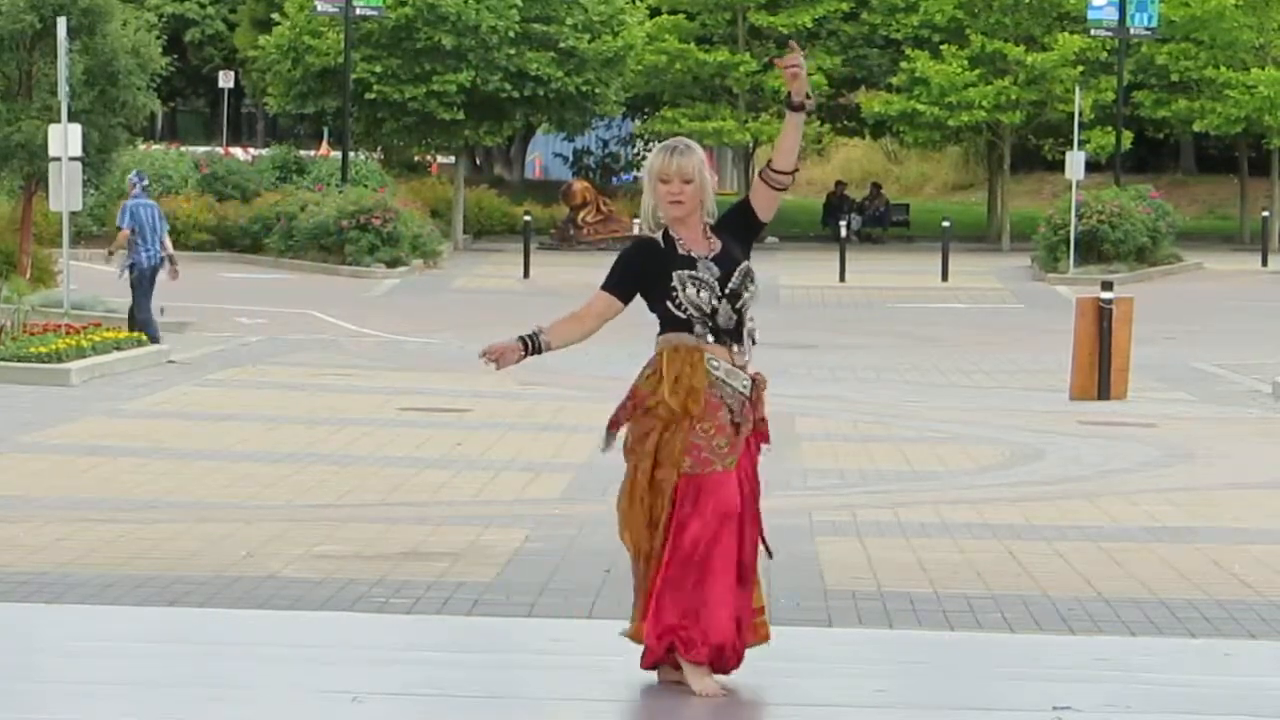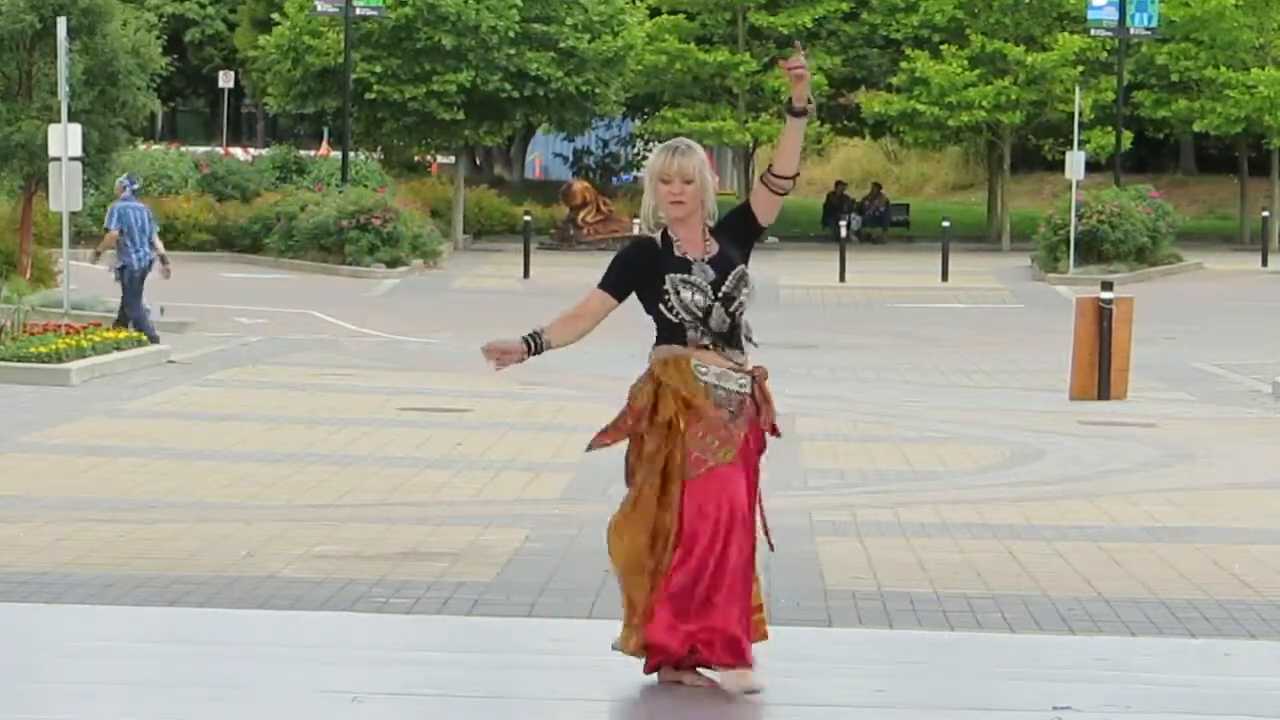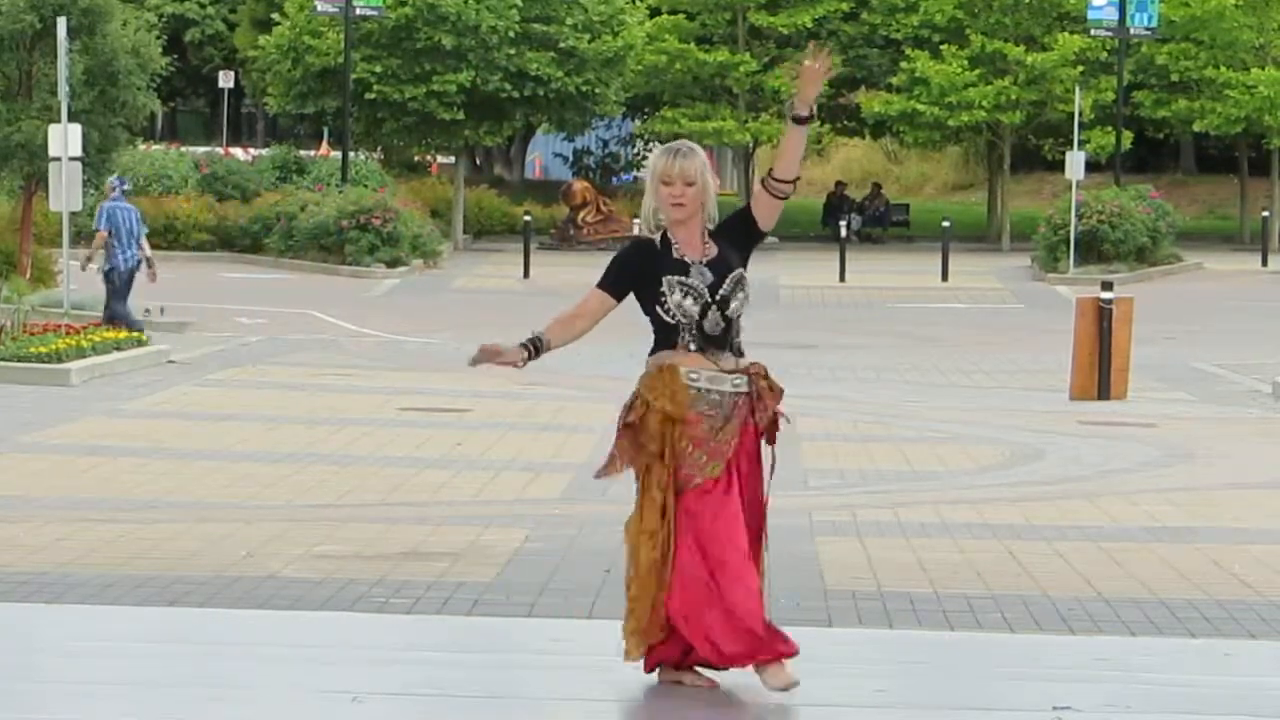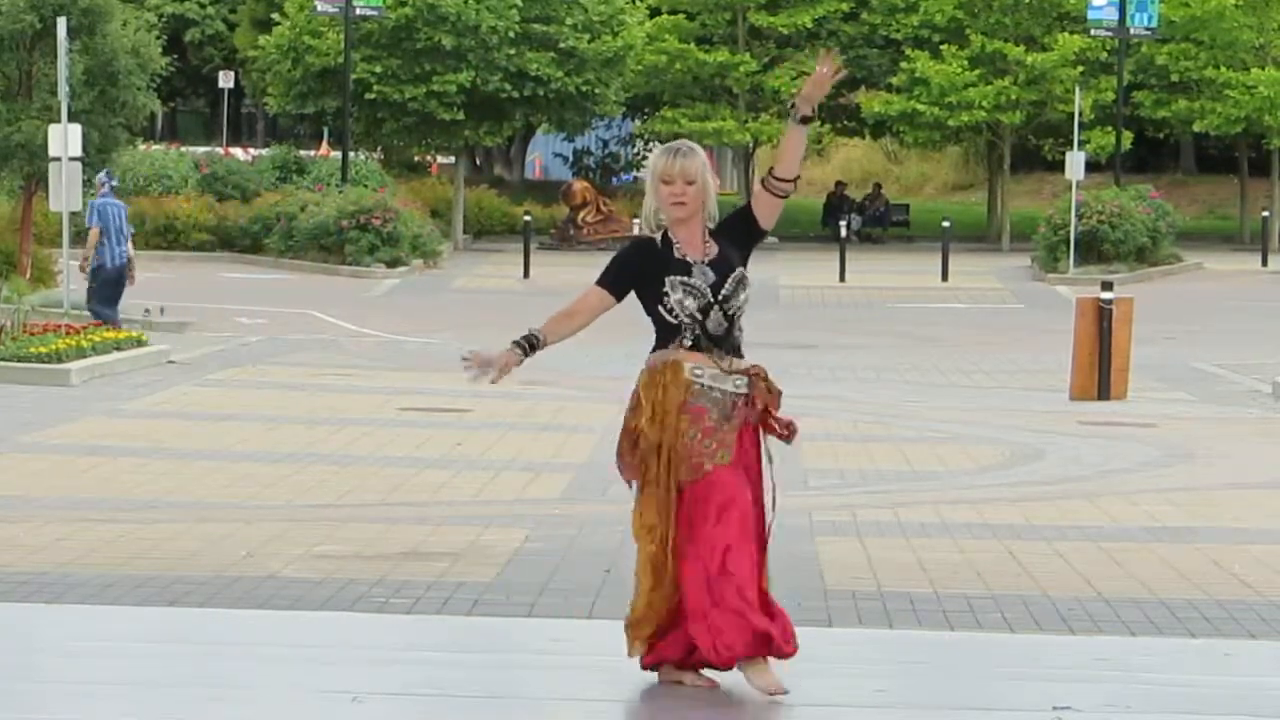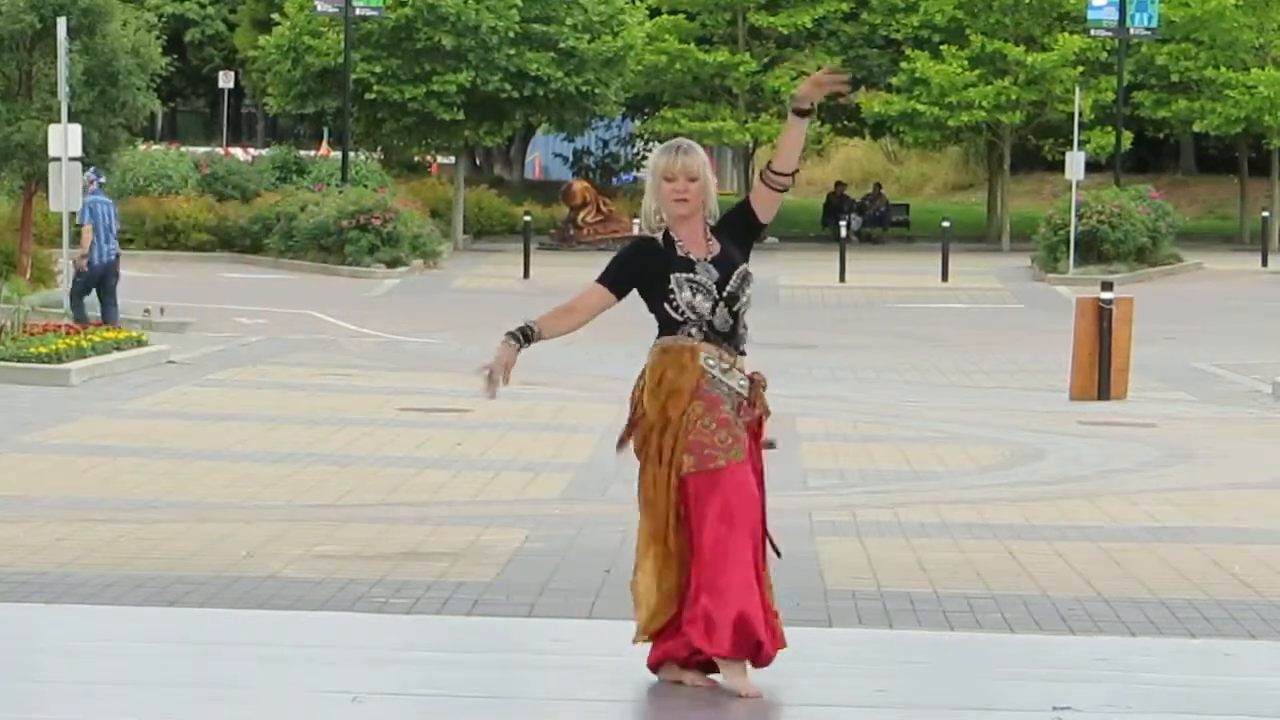
dt=0.1s
person 1, frame 1
left shoulder: (732, 233)
right shoulder: (645, 252)
left elbow: (779, 175)
right elbow: (589, 316)
left wrist: (797, 99)
right wrist: (525, 345)
left hip: (734, 399)
right hip: (681, 393)
left knee: (726, 524)
right knee: (699, 515)
left ankle: (675, 653)
right ankle: (688, 650)
person 1, frame 2
left shoulder: (732, 235)
right shoulder: (642, 252)
left elbow: (780, 178)
right elbow: (584, 315)
left wrist: (798, 103)
right wrist: (527, 345)
left hip: (734, 400)
right hip: (680, 398)
left knee: (725, 523)
right knee: (704, 517)
left ankle: (676, 653)
right ankle: (716, 648)
person 1, frame 3
left shoulder: (731, 239)
right shoulder: (642, 255)
left elbow: (780, 183)
right elbow: (582, 316)
left wrist: (802, 107)
right wrist: (525, 349)
left hip: (733, 402)
right hip: (675, 402)
left knee: (730, 525)
right knee: (703, 524)
left ankle: (674, 656)
right ankle: (752, 649)
person 1, frame 4
left shoulder: (732, 238)
right shoulder: (642, 254)
left elbow: (780, 182)
right elbow: (579, 311)
left wrist: (805, 106)
right wrist: (518, 349)
left hip: (733, 402)
right hip: (677, 401)
left knee: (734, 525)
right knee: (712, 520)
left ankle: (676, 654)
right ankle: (745, 646)
person 1, frame 5
left shoulder: (732, 236)
right shoulder: (644, 253)
left elbow: (778, 177)
right elbow: (579, 308)
left wrist: (803, 107)
right wrist: (518, 337)
left hip: (733, 398)
right hip: (681, 395)
left knee: (726, 522)
right knee: (720, 515)
left ankle: (679, 654)
right ankle: (723, 646)
person 2, frame 1
left shoulder: (128, 205)
right shoulder: (154, 206)
left elbow: (125, 233)
right elbow: (165, 235)
left wrist: (111, 250)
right wrist: (172, 261)
left hip: (139, 260)
right hip: (155, 259)
left knee: (142, 305)
right knee: (140, 301)
left ankle: (156, 343)
person 2, frame 2
left shoulder: (117, 207)
right shoulder: (144, 209)
left elbow: (113, 234)
right elbow: (155, 237)
left wrist: (98, 250)
right wrist: (164, 260)
left hip: (129, 262)
right hip: (145, 261)
left knee: (134, 306)
right knee: (129, 302)
left ankle: (153, 339)
person 2, frame 3
left shoulder: (105, 207)
right shoulder: (133, 209)
left elbow: (102, 235)
right elbow: (143, 238)
left wrist: (88, 256)
right wrist: (151, 264)
left hip: (116, 263)
right hip: (133, 262)
left knee: (116, 306)
right knee: (116, 303)
left ankle: (138, 328)
person 2, frame 4
left shoulder: (96, 204)
right shoulder: (121, 206)
left elbow: (94, 232)
left wrist: (85, 258)
right wrist: (131, 266)
left hip: (104, 260)
right hip: (122, 260)
left knee: (93, 303)
right knee: (109, 304)
left ankle: (115, 327)
person 2, frame 5
left shoulder: (86, 201)
right shoulder: (109, 203)
left elbow: (87, 229)
left wrist: (83, 255)
left hip: (92, 258)
right hip: (111, 257)
left knee: (76, 296)
right knee: (108, 302)
